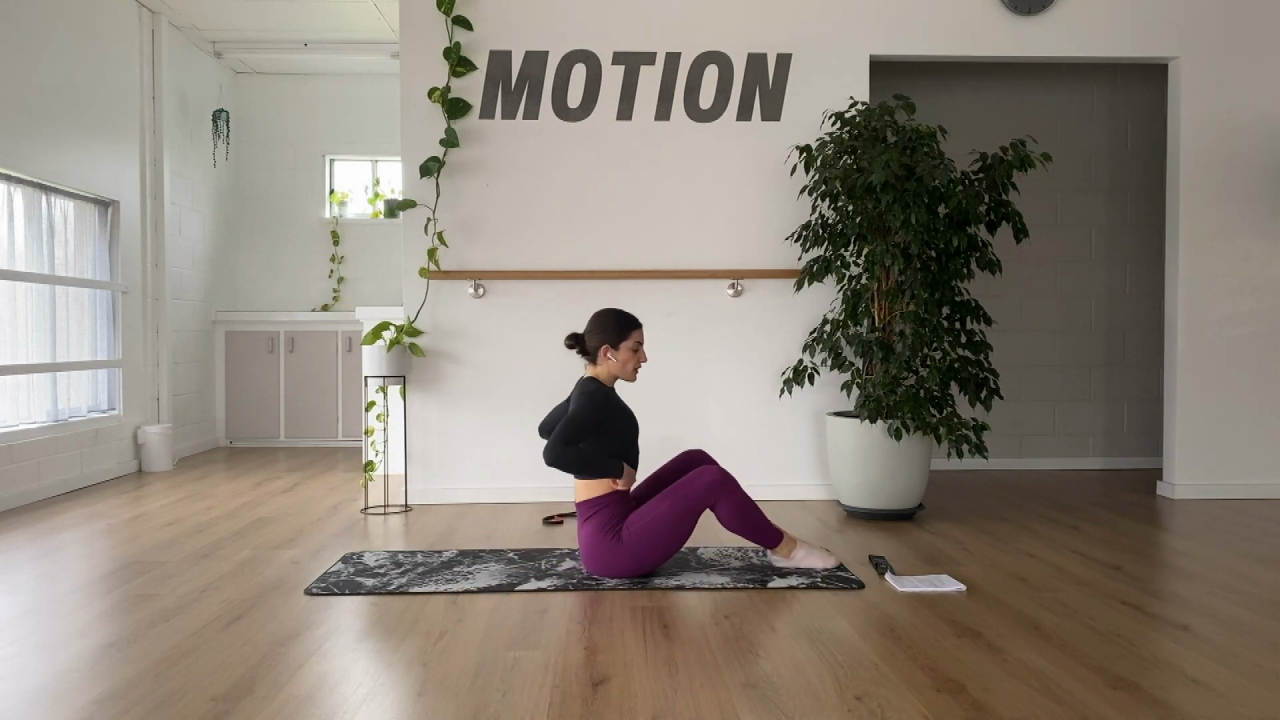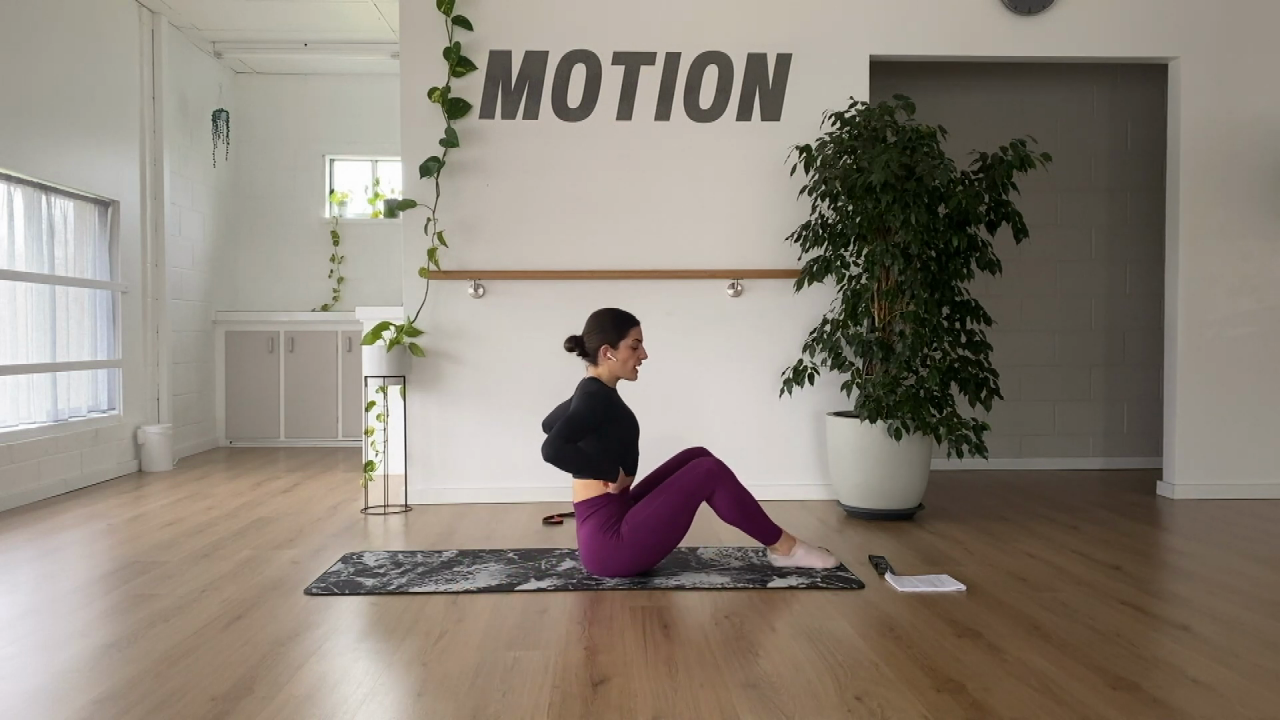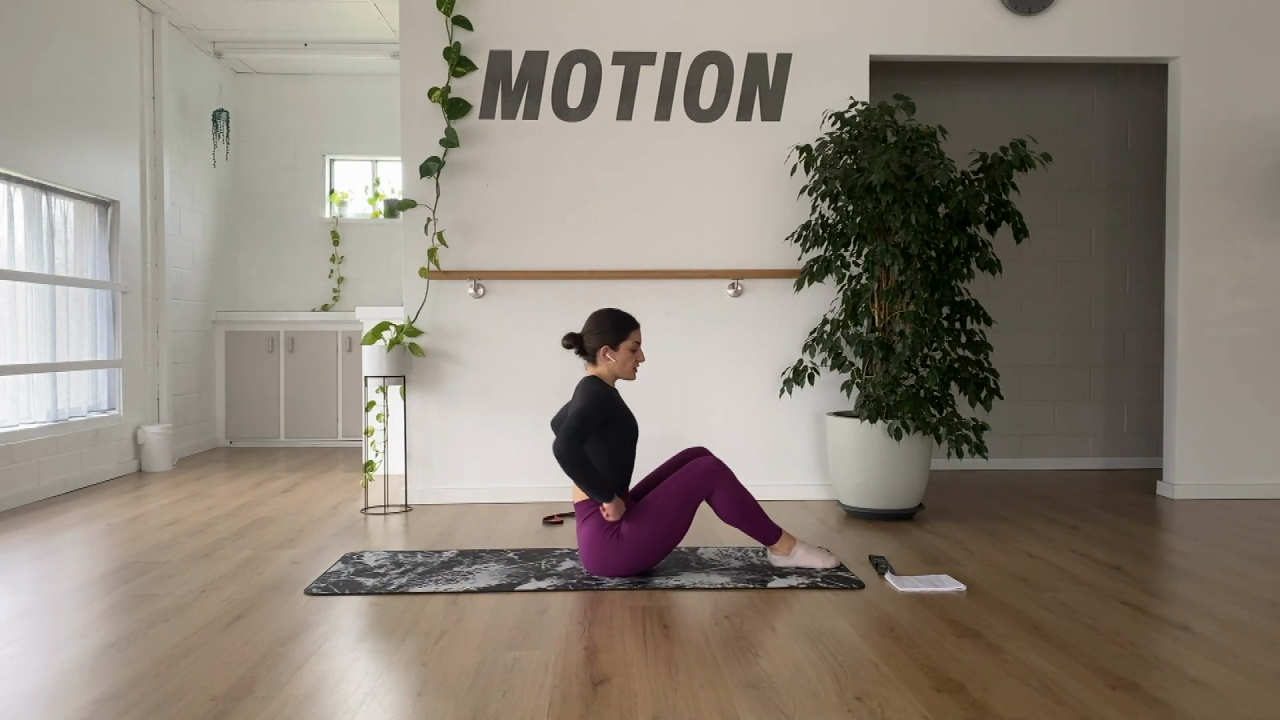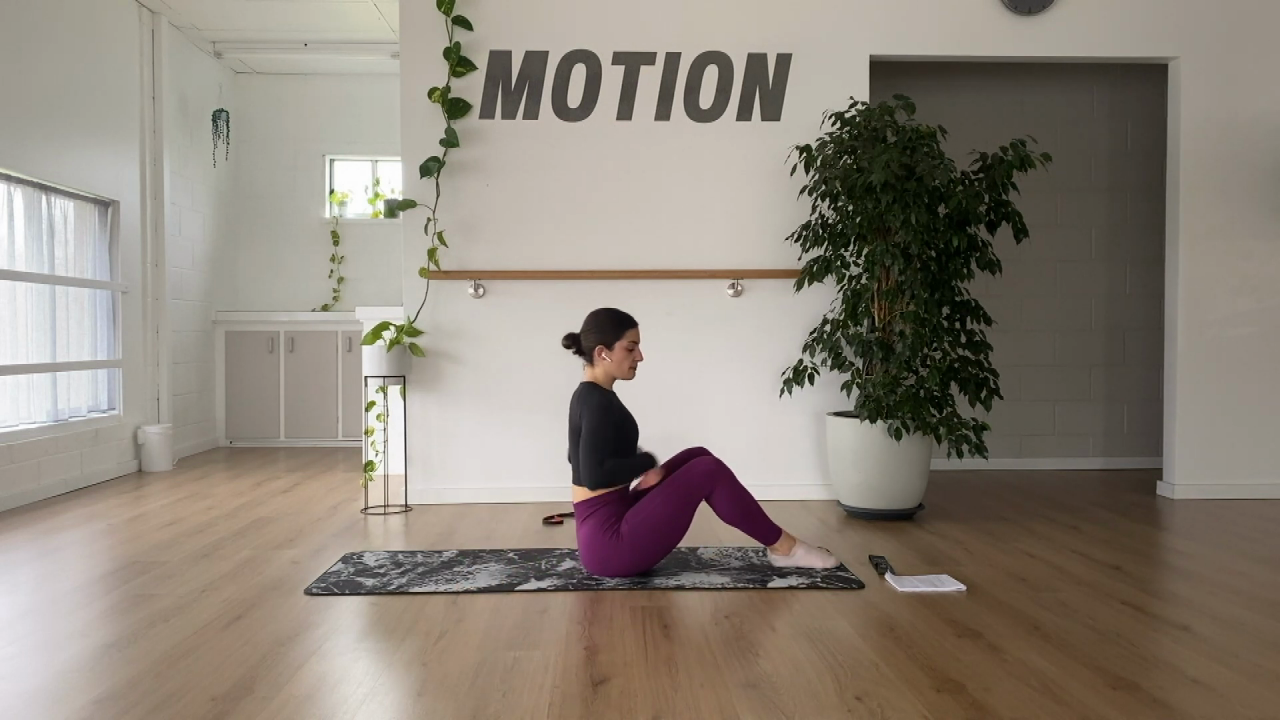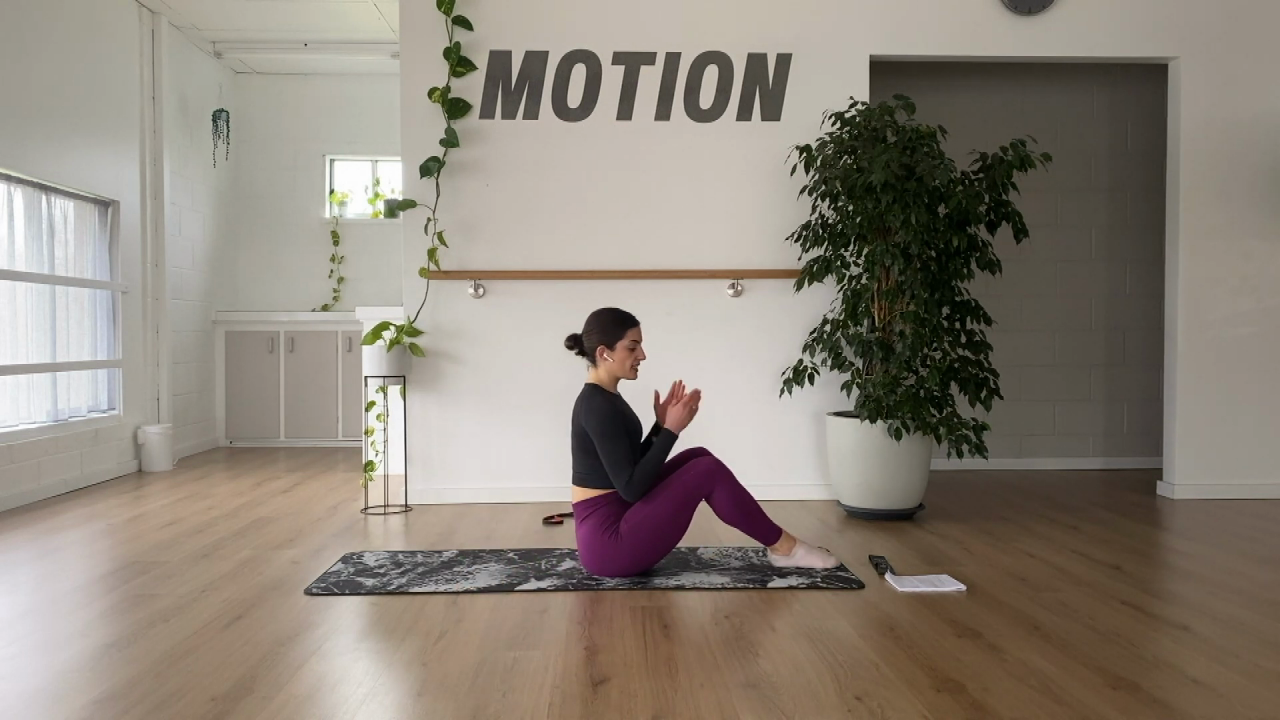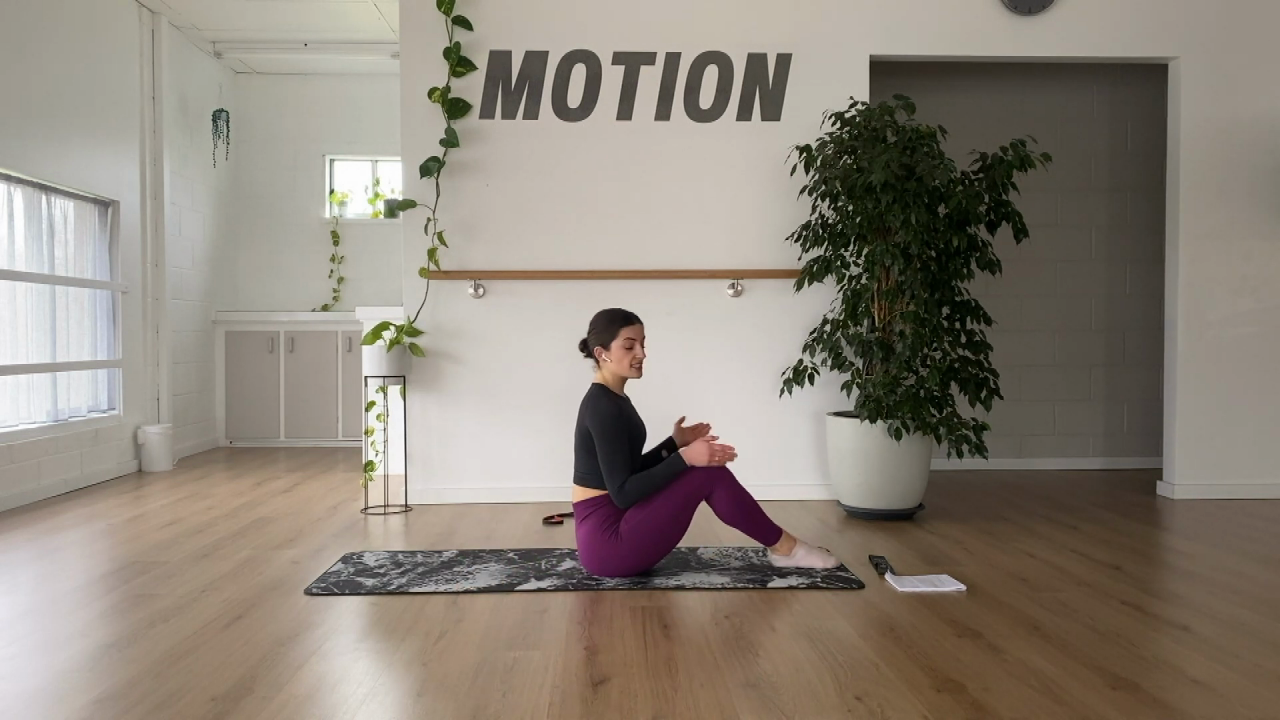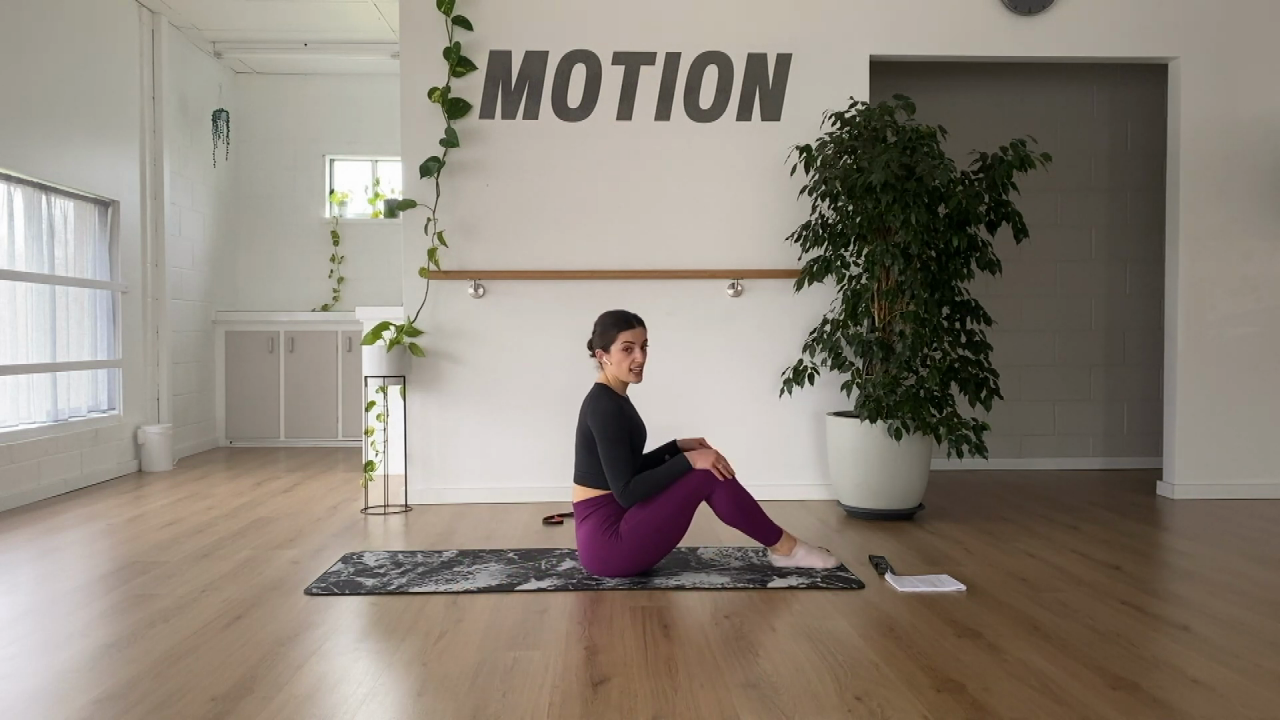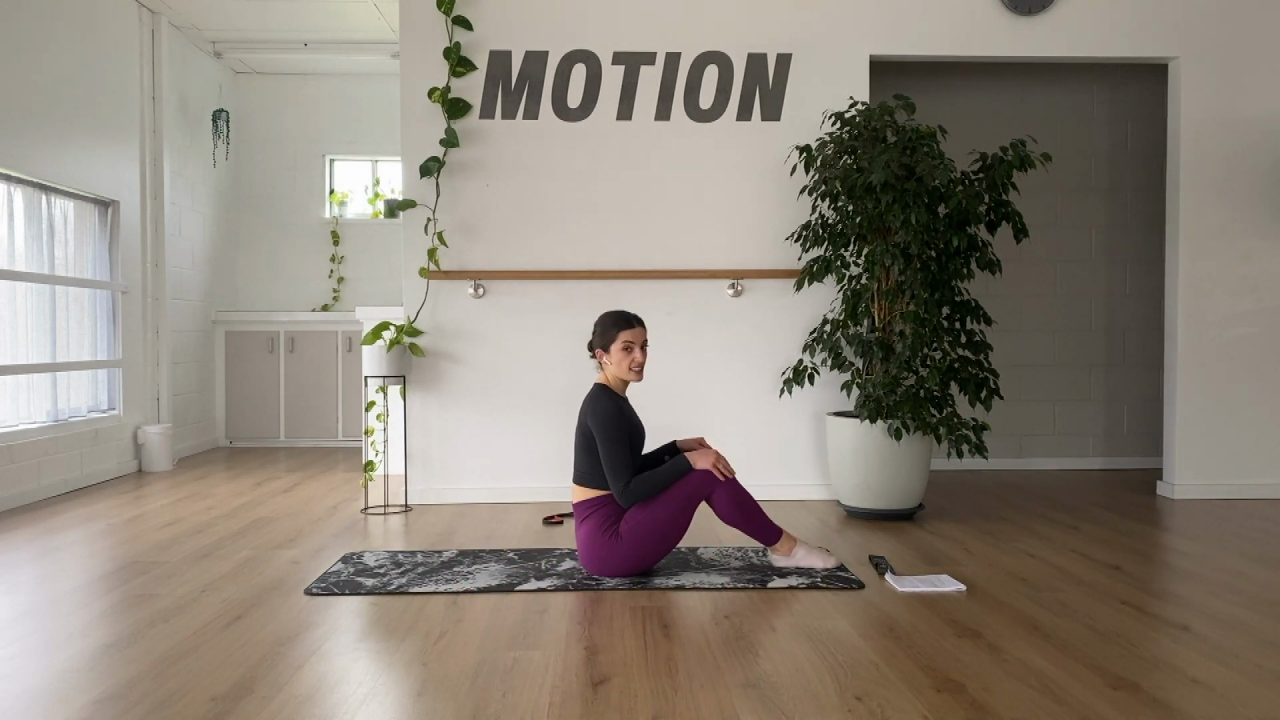
dt=0.3s
person 1, frame 1
left shoulder: (590, 390)
right shoulder: (594, 397)
left elbow: (546, 429)
right elbow: (554, 453)
right wrist: (618, 468)
left hip: (616, 523)
right hip: (610, 544)
left knee: (695, 461)
right knee: (712, 480)
left ankle: (770, 534)
right ankle: (783, 548)
person 1, frame 2
left shoulder: (593, 391)
right shoulder: (597, 397)
left elbow: (550, 424)
right elbow: (552, 449)
right wrist: (611, 473)
left hip: (612, 523)
right hip: (609, 543)
left knee: (696, 458)
right knee: (709, 471)
left ankle: (773, 536)
right ankle: (783, 547)
person 1, frame 3
left shoulder: (592, 390)
right shoulder: (597, 395)
left elbow: (559, 424)
right elbow: (563, 447)
right wrist: (608, 496)
left hip: (610, 530)
right hip: (610, 544)
left knee: (697, 457)
right knee: (708, 471)
left ankle: (775, 539)
right ankle: (782, 547)
person 1, frame 4
left shoulder: (591, 396)
right shoulder: (597, 402)
right elbow: (593, 475)
left wrist: (637, 462)
right wrist: (647, 462)
left hip: (611, 525)
right hip: (609, 543)
left knee: (698, 458)
right knee: (708, 471)
left ankle: (776, 540)
right ankle: (784, 547)
person 1, frame 5
left shoulder: (603, 398)
right shoulder: (599, 405)
left elbow: (633, 466)
right elbow: (630, 487)
left wrist: (662, 426)
right wrist: (671, 431)
left hip: (613, 527)
right hip: (609, 544)
left knee: (699, 458)
right knee: (708, 471)
left ankle: (778, 541)
right ankle: (783, 546)
person 1, frame 6
left shoulder: (611, 400)
right shoulder: (604, 406)
right elbow: (623, 493)
left wrist: (675, 444)
right wrist: (683, 458)
left hip: (612, 527)
right hip: (609, 544)
left knee: (701, 464)
right knee: (708, 473)
left ankle: (778, 542)
right ankle: (784, 547)
person 1, frame 7
left shoulder: (613, 399)
right shoulder: (606, 406)
right elbow: (626, 492)
left wrist: (678, 448)
right wrist: (687, 460)
left hip: (612, 528)
right hip: (608, 543)
left knee: (704, 466)
right knee: (708, 475)
left ankle: (779, 543)
right ankle: (784, 547)
person 1, frame 8
left shoulder: (610, 400)
right shoulder: (606, 407)
right elbow: (626, 492)
left wrist: (678, 448)
right wrist: (688, 460)
left hip: (611, 529)
right hip: (609, 544)
left knee: (705, 466)
right knee: (708, 474)
left ankle: (778, 542)
right ankle: (784, 547)
